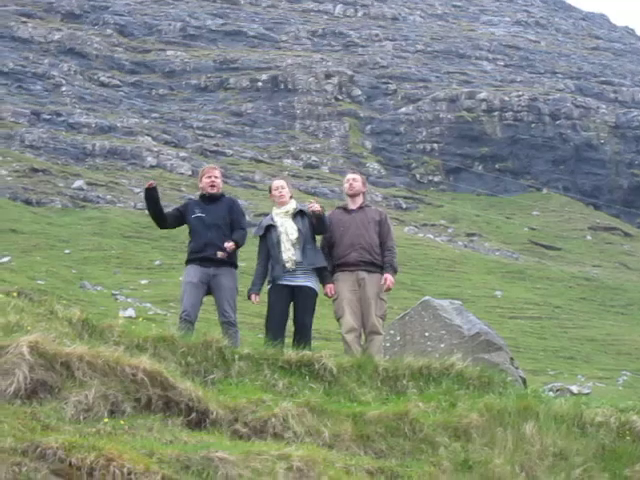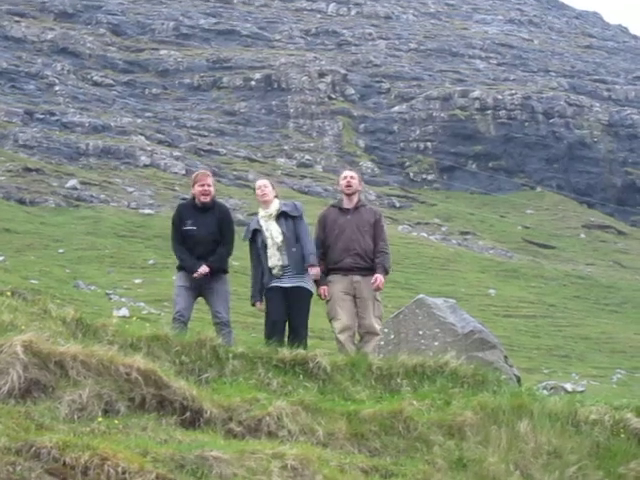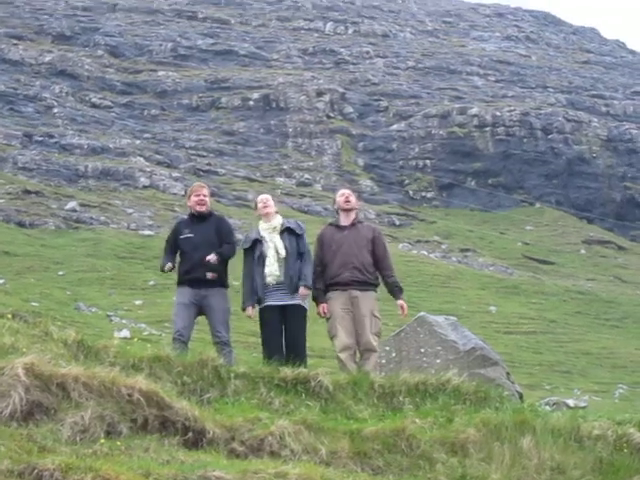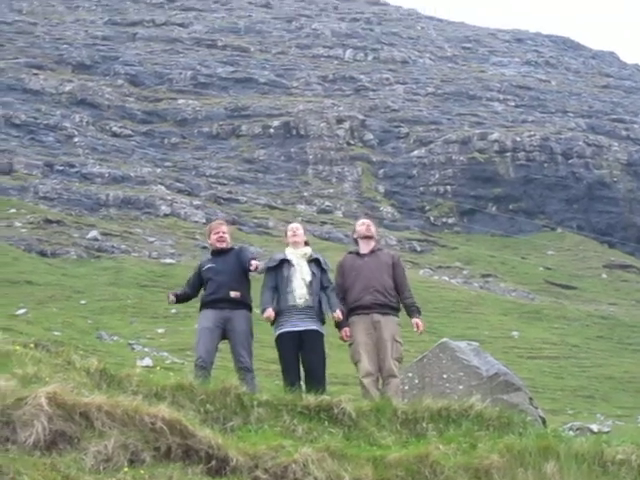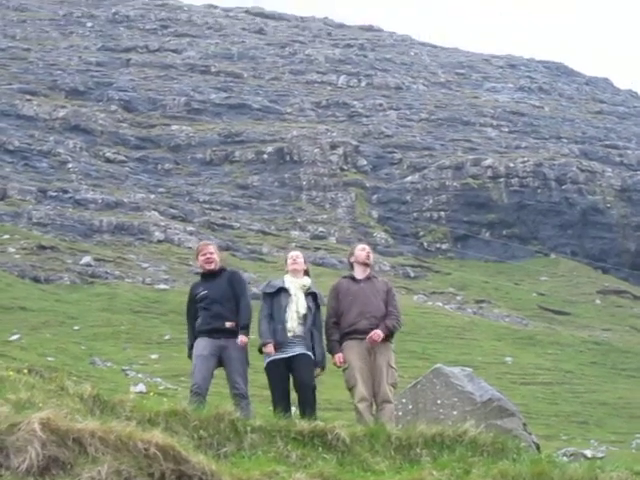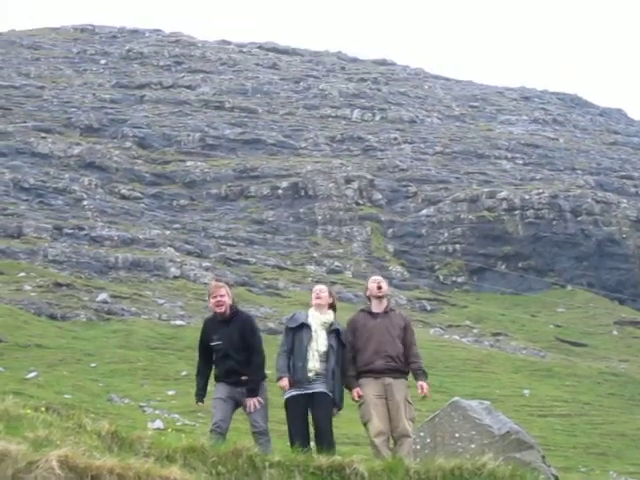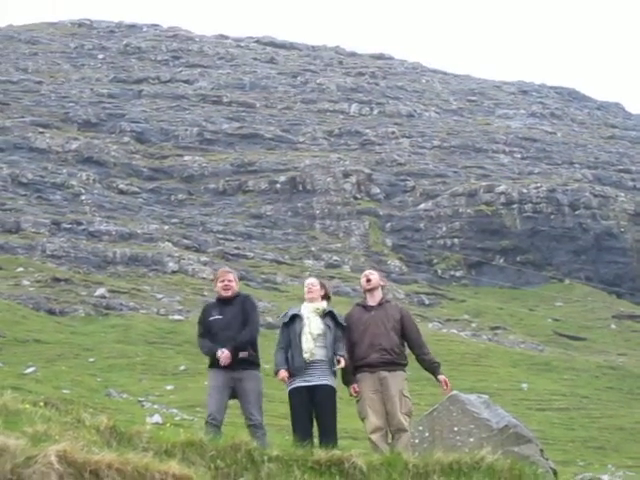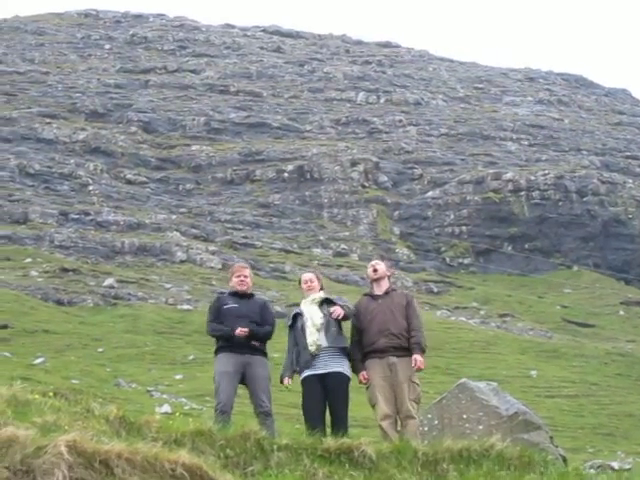
dt=0.3s
person 1, frame 1
left shoulder: (379, 215)
right shoulder: (333, 217)
left elbow: (388, 247)
right elbow: (325, 250)
left wrist: (390, 271)
right wrist: (327, 279)
left hip: (373, 275)
right hip: (344, 275)
left knee: (374, 326)
right knee: (349, 327)
person 1, frame 2
left shoulder: (374, 214)
right shoulder: (327, 215)
left elbow: (382, 247)
right elbow: (319, 251)
left wrist: (382, 271)
right wrist: (321, 281)
left hip: (366, 278)
right hip: (337, 278)
left knee: (371, 328)
right knee: (343, 328)
person 1, frame 3
left shoulder: (371, 231)
right shoulder: (325, 234)
left elbow: (385, 266)
right elbow: (318, 269)
left wrist: (398, 295)
right wrist: (320, 299)
left hip: (366, 294)
right hip: (337, 295)
left knee: (369, 344)
right knee: (344, 346)
person 1, frame 4
left shoulder: (391, 258)
right shoulder: (346, 262)
left elbow: (404, 289)
right elbow: (339, 295)
left wrist: (415, 314)
right wrist: (341, 323)
left hip: (388, 318)
right hip: (359, 319)
left knee: (391, 369)
right knee: (367, 371)
person 1, frame 5
left shoulder: (384, 285)
right shoulder: (340, 286)
left elbow: (394, 315)
right elbow: (331, 321)
left wrist: (383, 330)
right wrist: (334, 349)
left hip: (380, 344)
right hip: (353, 344)
left knee: (385, 395)
right knee: (361, 396)
person 1, frame 6
left shoulder: (401, 319)
right shoulder: (356, 320)
left elbow: (411, 351)
right elbow: (348, 354)
left wrist: (420, 377)
right wrist: (352, 383)
left hip: (397, 380)
right hip: (369, 381)
left knee: (403, 431)
right knee: (377, 432)
person 1, frame 7
left shoulder: (398, 311)
right shoulder: (353, 315)
left elbow: (417, 343)
right elbow: (347, 349)
left wrist: (436, 370)
right wrist: (350, 380)
left hip: (395, 373)
right hip: (366, 376)
left knee: (400, 424)
right knee: (375, 427)
person 1, frame 8
left shoulder: (405, 298)
right shoulder: (361, 305)
left elbow: (416, 327)
right elbow: (355, 339)
left wrist: (418, 351)
right wrist: (358, 367)
left hip: (403, 360)
right hip: (375, 362)
left knee: (408, 410)
right knee: (384, 413)
person 2, frame 1
left shoulder: (231, 204)
right shoulder: (190, 206)
left elbow: (241, 231)
right elbow: (163, 221)
left wrist: (235, 242)
right wrist: (151, 195)
left hip: (224, 268)
right hip: (196, 267)
left knee: (228, 318)
right knee: (187, 315)
person 2, frame 2
left shoulder: (222, 211)
right shoulder: (182, 210)
left elbow: (227, 245)
right elbow: (177, 243)
left wrist: (210, 266)
right wrist: (194, 266)
left hip: (216, 275)
right hip: (187, 274)
left knee: (222, 320)
right knee: (180, 317)
person 2, frame 3
left shoulder: (219, 222)
right shoulder: (181, 226)
left elbow: (231, 247)
right elbow: (169, 252)
left wrist: (218, 254)
right wrist: (167, 264)
left hip: (215, 289)
right hip: (187, 289)
left knee: (222, 338)
right knee: (180, 336)
person 2, frame 4
left shoulder: (239, 253)
right shoulder: (204, 264)
left elbow: (248, 259)
right elbow: (191, 289)
left wrist: (253, 262)
right wrist: (177, 296)
left hip: (238, 311)
right hip: (210, 312)
left knee: (244, 363)
right knee: (202, 361)
person 2, frame 5
left shoulder: (233, 277)
right shoulder: (196, 287)
left elbow: (244, 301)
right elbow: (191, 319)
left wrist: (244, 330)
right wrist: (191, 347)
left hip: (233, 339)
right hip: (205, 339)
left knee: (239, 390)
right knee: (198, 388)
person 2, frame 6
left shoulder: (245, 320)
right shoulder: (209, 325)
left elbow: (257, 355)
right elbow: (204, 360)
left wrist: (252, 390)
right wrist: (200, 392)
left hip: (252, 384)
right hip: (224, 384)
left knee: (260, 428)
right knee: (218, 427)
person 2, frame 7
left shoulder: (246, 301)
right shoulder: (209, 309)
left elbow: (252, 330)
right elbow: (202, 338)
left wrist: (232, 348)
right wrist: (215, 352)
left hip: (248, 369)
right hip: (219, 371)
left knee: (255, 420)
right knee: (213, 418)
person 2, frame 8
left shoulder: (260, 303)
right shoulder: (221, 300)
left elbow: (269, 328)
right elbow: (211, 327)
left wrist: (250, 332)
right wrist: (233, 332)
left hip: (257, 357)
right hip: (228, 355)
left knee: (264, 408)
right knee: (223, 405)
person 3, frame 1
left shoulder: (305, 213)
right shoulder: (268, 224)
left elbow: (321, 230)
right elbow: (263, 259)
left wrist: (319, 215)
right wrist: (255, 288)
left hip: (306, 278)
right hip: (280, 280)
left knee: (303, 323)
right knee: (274, 323)
person 3, frame 2
left shoulder: (292, 210)
right shoulder: (255, 226)
left elbow: (304, 237)
right elbow: (257, 262)
left wrist: (312, 262)
right wrist: (257, 295)
left hip: (299, 279)
right hip: (274, 282)
left knee: (298, 325)
right knee: (274, 321)
person 3, frame 3
left shoulder: (293, 228)
right shoulder: (253, 238)
left elbow: (305, 256)
right elbow: (249, 272)
left wrist: (305, 282)
right wrist: (248, 302)
left hip: (294, 296)
right hip: (268, 299)
left knee: (296, 343)
right knee: (271, 344)
person 3, frame 4
left shoulder: (317, 261)
right shoulder: (277, 262)
left elbow: (327, 287)
right elbow: (268, 288)
left wrist: (335, 308)
right wrist: (267, 307)
left hip: (311, 322)
right hip: (285, 322)
left knee: (315, 367)
right knee: (289, 370)
person 3, frame 5
left shoulder: (312, 294)
right shoulder: (274, 287)
left elbow: (316, 327)
right elbow: (264, 316)
left wrist: (319, 360)
right wrist: (266, 341)
left hip: (301, 348)
right hip: (276, 350)
left knee: (306, 384)
right knee: (280, 398)
person 3, frame 6
left shoulder: (336, 329)
right shoulder: (297, 321)
left elbow: (338, 364)
right elbow: (284, 351)
left wrist: (337, 398)
right wrist: (283, 375)
left hip: (321, 387)
right hip: (296, 386)
left knee: (324, 429)
right knee: (297, 435)
person 3, frame 7
left shoulder: (331, 316)
right shoulder: (292, 316)
left elbow: (339, 340)
right elbow: (282, 346)
left wrist: (341, 355)
right wrist: (280, 367)
left hip: (324, 376)
right hip: (298, 376)
left knee: (327, 423)
right knee: (301, 426)
person 3, frame 8
left shoulder: (333, 302)
right shoulder: (298, 314)
left elbow: (348, 310)
right elbow: (293, 346)
left wrist: (342, 310)
right wrist: (287, 372)
left hip: (335, 362)
right hip: (310, 366)
left knee: (339, 411)
right knee: (312, 412)
